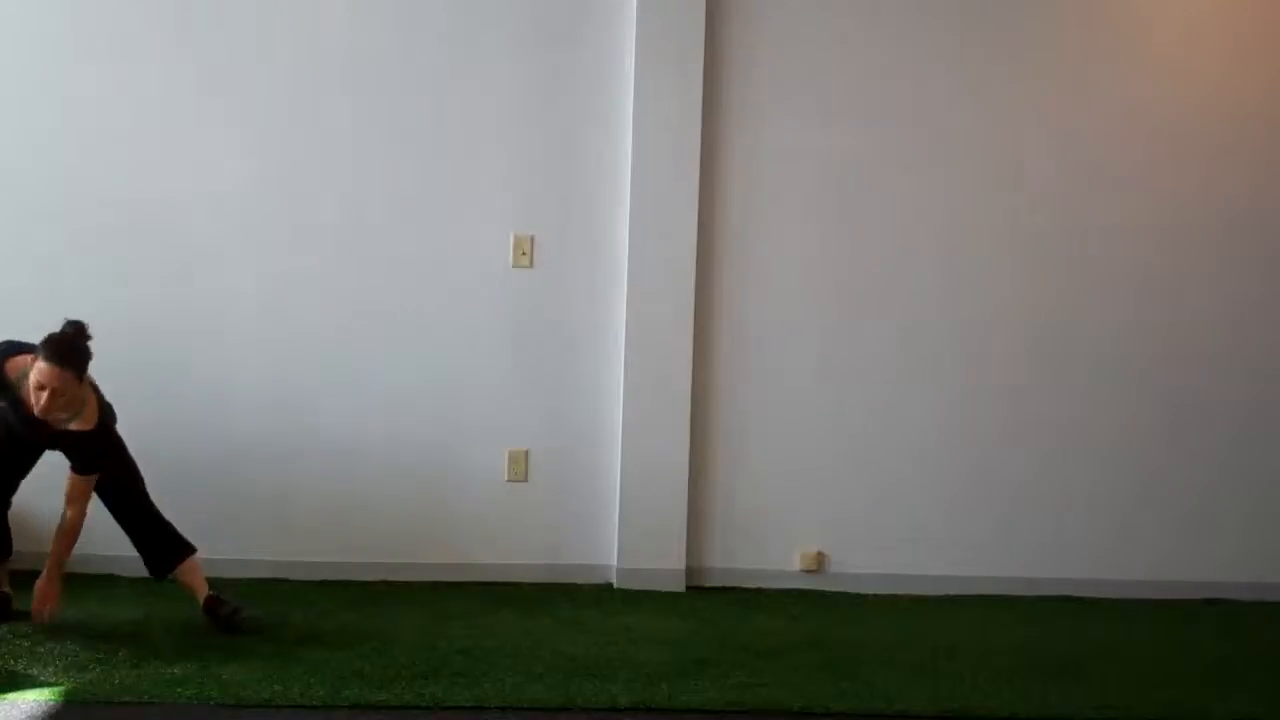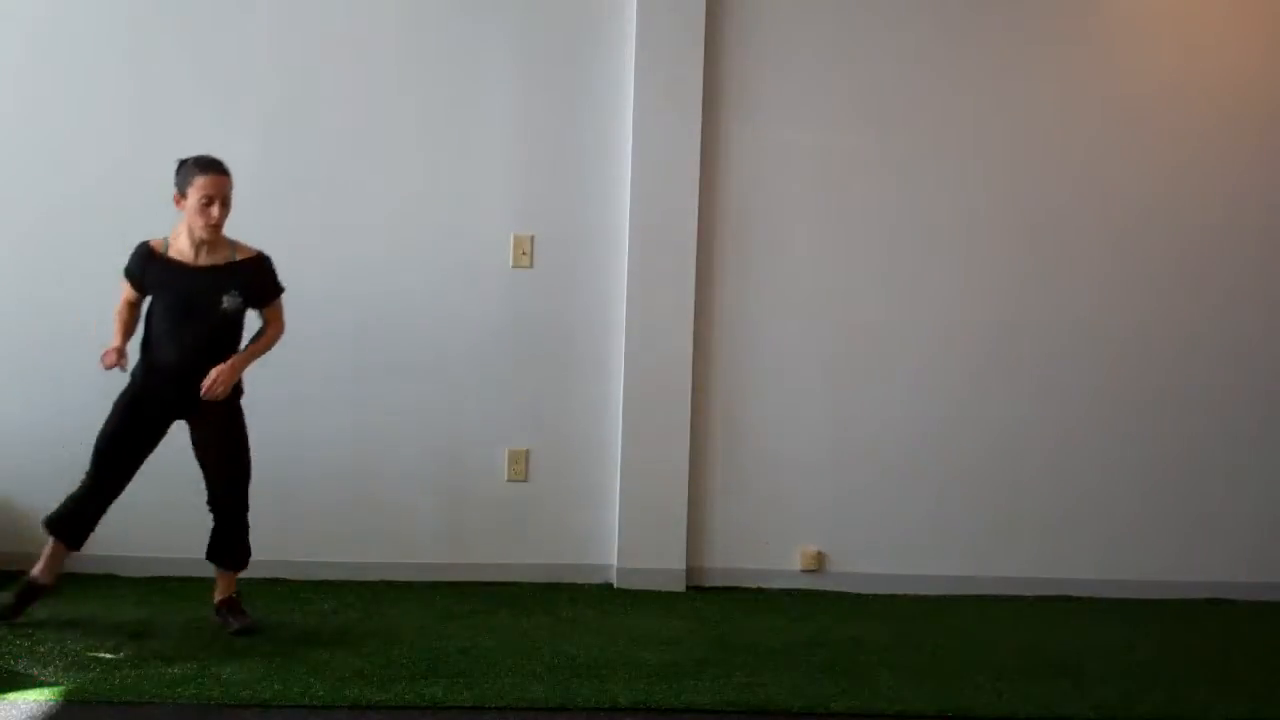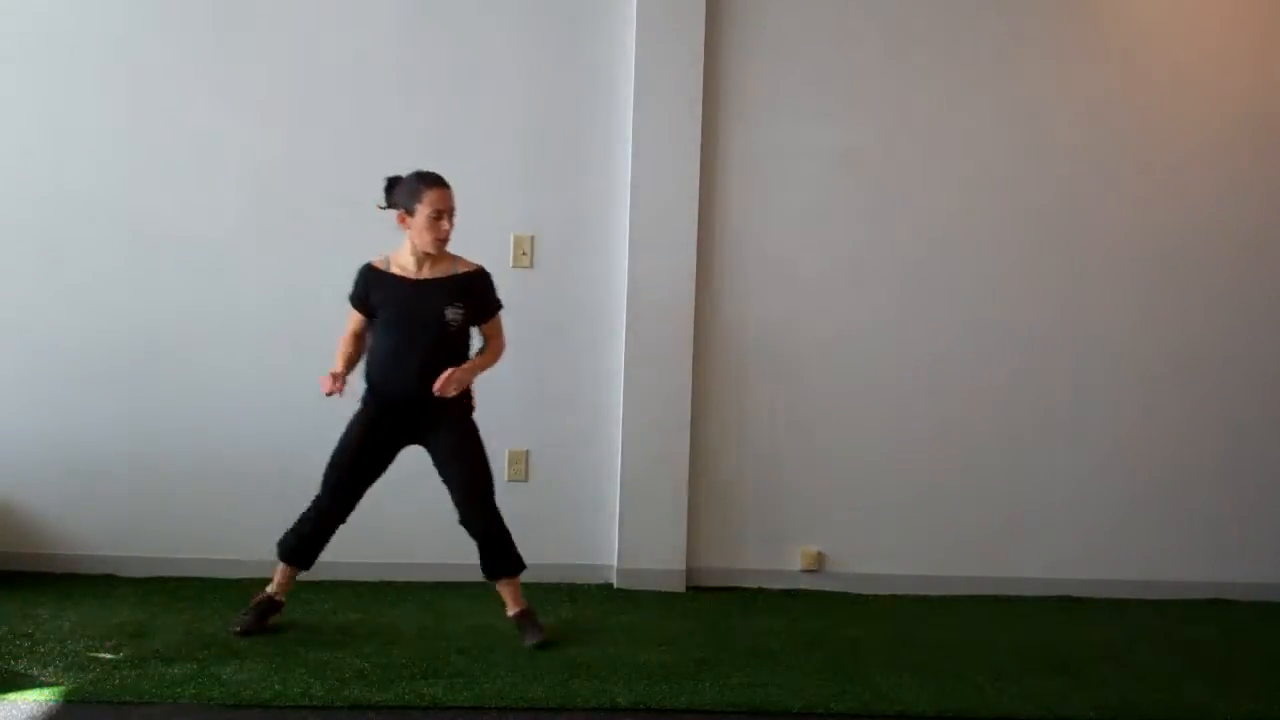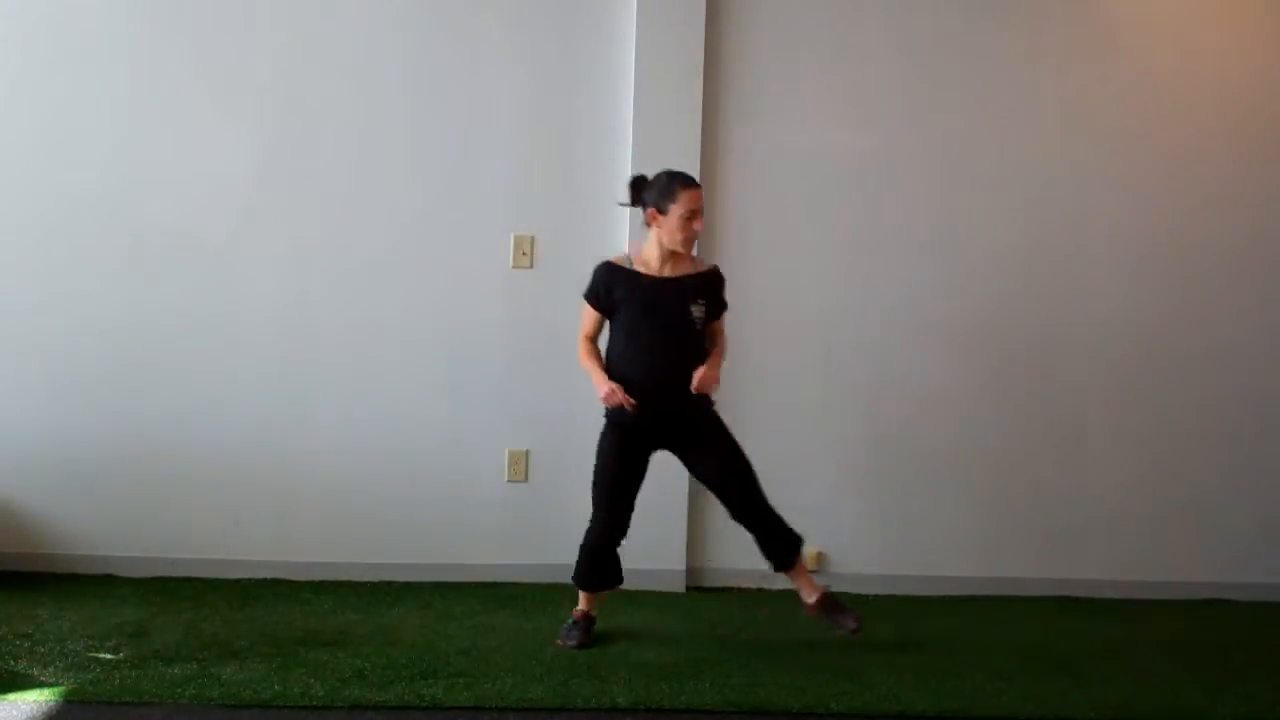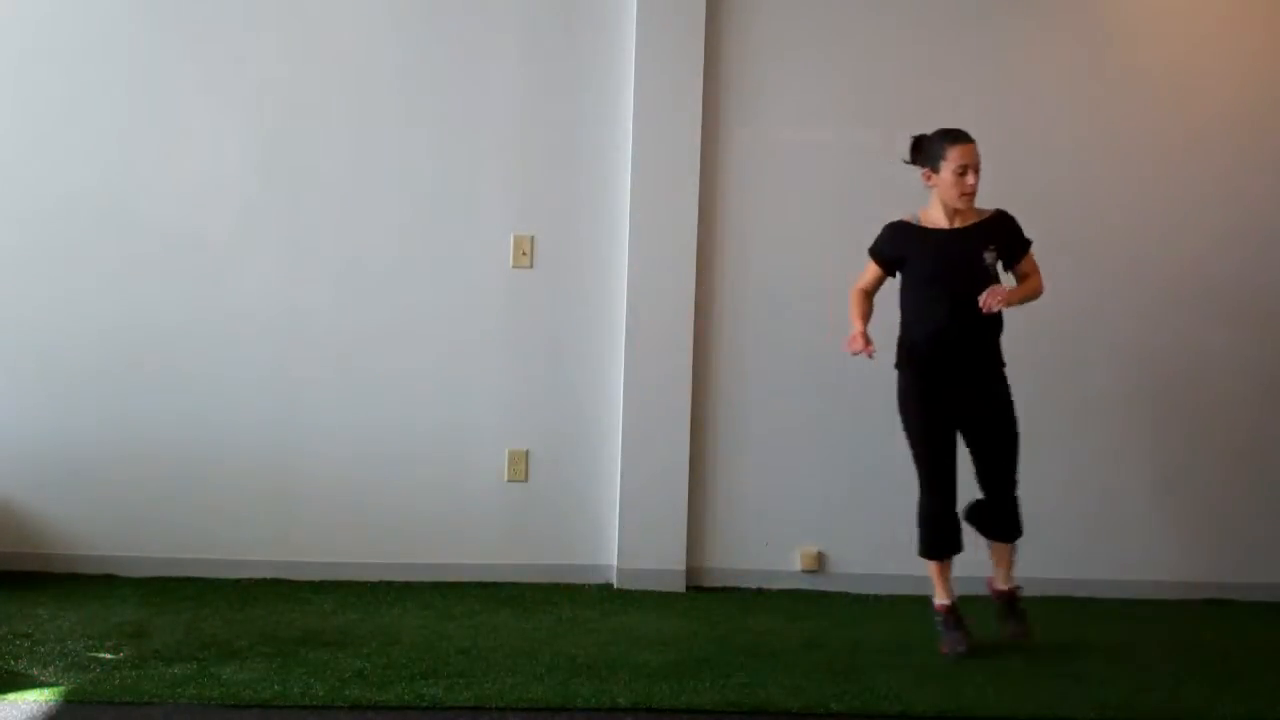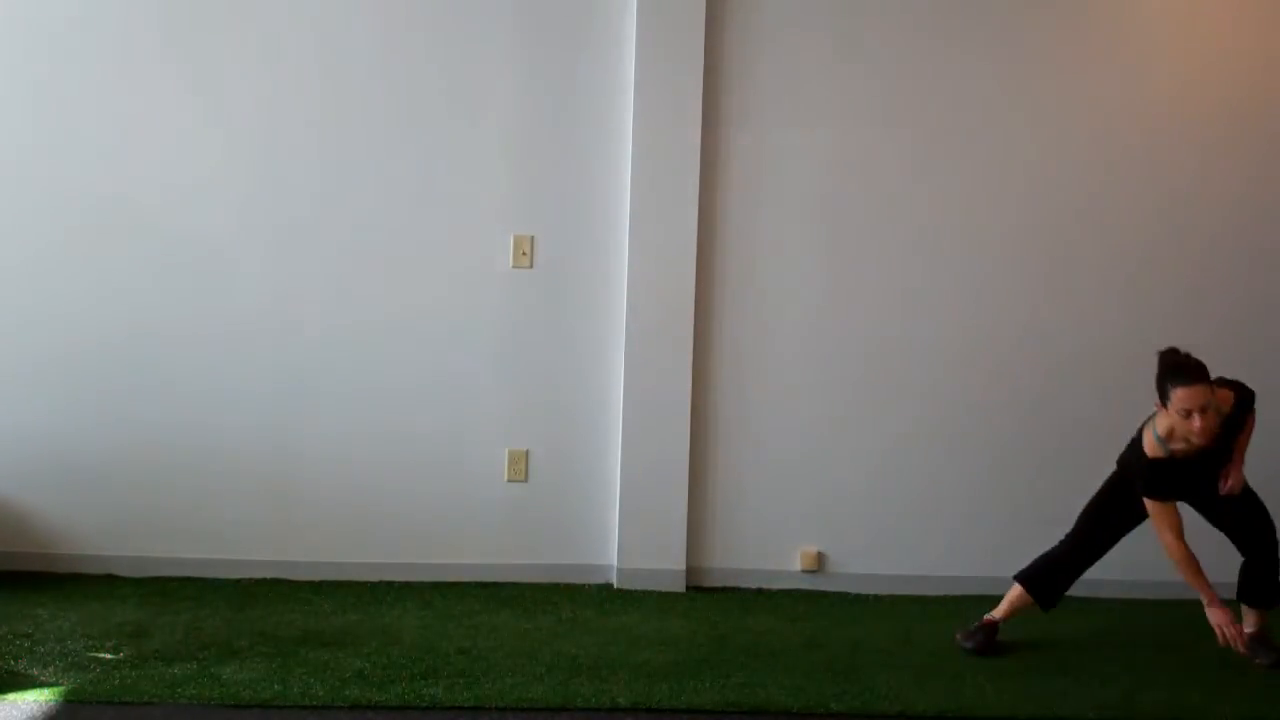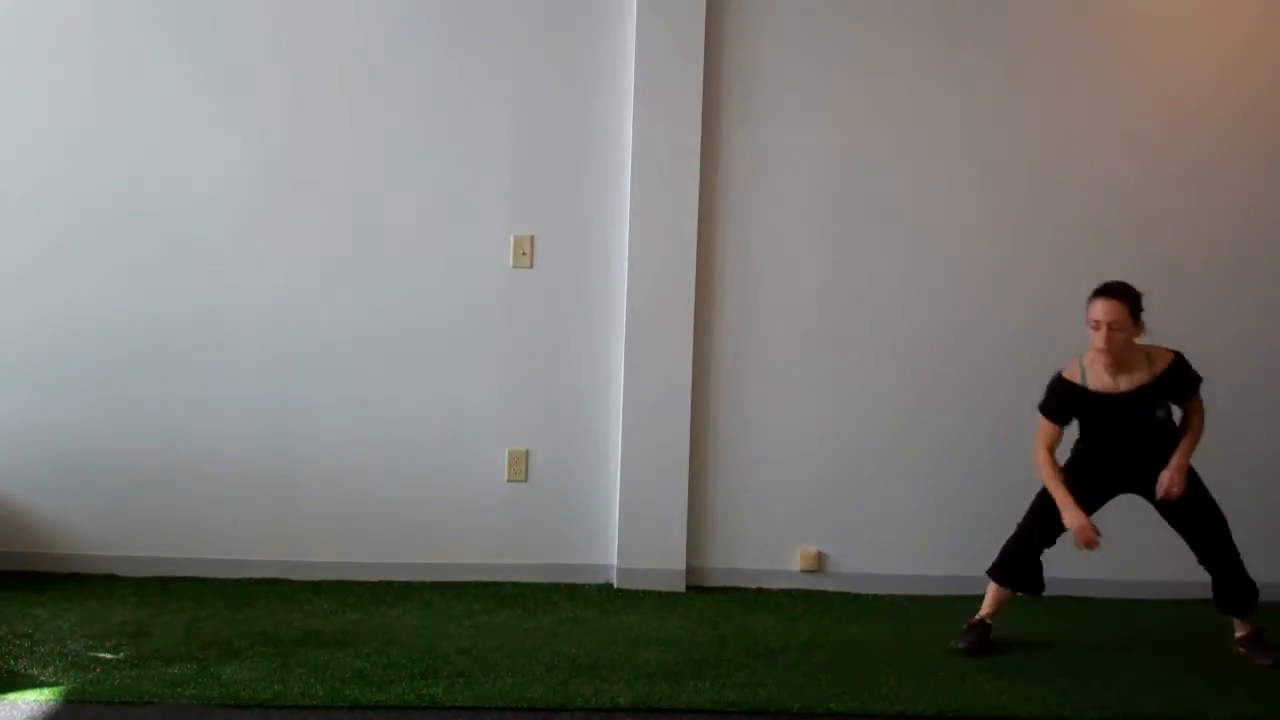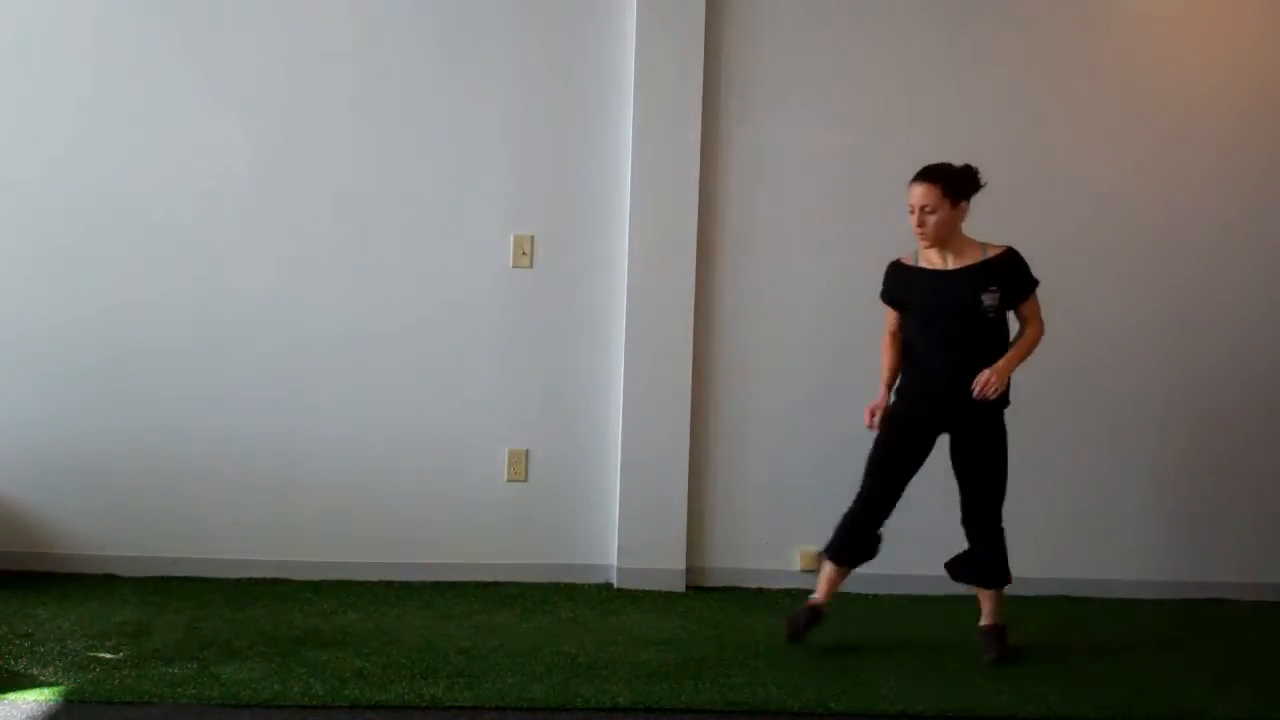
dt=0.5s
person 1, frame 1
left shoulder: (89, 421)
left elbow: (75, 508)
left wrist: (51, 578)
left hip: (83, 436)
left knee: (138, 512)
left ankle: (208, 598)
person 1, frame 2
left shoulder: (250, 266)
right shoulder: (150, 255)
left elbow: (275, 324)
right elbow: (130, 301)
left wrist: (237, 363)
right wrist: (119, 343)
left hip: (214, 396)
right hip: (151, 385)
left knee: (230, 497)
right knee: (101, 483)
left ankle: (226, 597)
right ankle: (40, 578)
person 1, frame 3
left shoulder: (469, 279)
right shoulder: (374, 277)
left elbow: (494, 341)
right elbow: (355, 333)
left wrist: (470, 369)
right wrist: (340, 370)
left hip: (446, 416)
right hip: (383, 409)
left knee: (479, 511)
right knee: (330, 504)
left ankle: (518, 608)
right ankle: (272, 596)
person 1, frame 4
left shoulder: (706, 279)
right shoulder: (614, 276)
right elbow: (586, 339)
left wrist: (713, 366)
right wrist: (602, 381)
left hip: (690, 412)
right hip: (631, 416)
left knee: (749, 502)
right knee: (609, 518)
left ankle: (815, 598)
right ankle: (583, 612)
person 1, frame 5
left shoulder: (997, 227)
right shoulder: (901, 234)
left elbow: (1035, 283)
right elbow: (863, 289)
left wrist: (1010, 295)
right wrist: (859, 328)
left hip: (981, 372)
right hip: (921, 373)
left knee: (1000, 480)
right knee: (937, 485)
left ankle: (1003, 586)
right ankle: (944, 604)
person 1, frame 6
left shoulder: (1232, 399)
right shoulder: (1153, 453)
right elbow: (1171, 538)
left wrist: (1235, 463)
right wrist: (1211, 602)
right hip: (1140, 485)
right knee: (1076, 550)
left ankle: (1252, 633)
right ankle: (992, 622)
person 1, frame 7
left shoulder: (1170, 367)
right shoulder: (1071, 383)
left elbow: (1194, 412)
right elbow: (1044, 452)
left wrist: (1179, 463)
right wrist: (1069, 509)
left hip: (1156, 464)
right hip: (1093, 464)
left knee: (1217, 546)
right knee: (1032, 534)
left ankle: (1245, 633)
right ankle: (983, 620)
person 1, frame 8
left shoulder: (1002, 264)
right shoulder: (903, 273)
left elbow: (1033, 325)
left wrist: (1004, 367)
right wrist: (883, 392)
left hip: (976, 408)
right hip: (914, 403)
left knee: (982, 515)
right knee: (871, 500)
left ankle: (991, 621)
right ankle: (818, 601)
